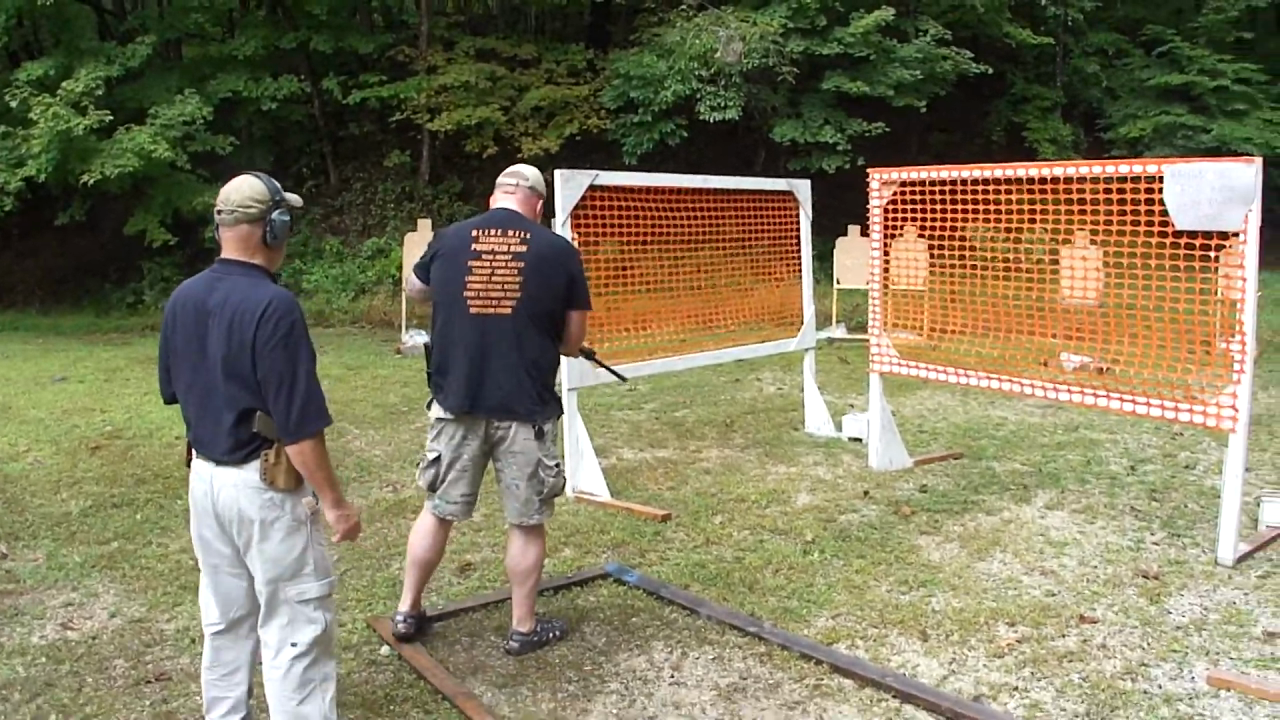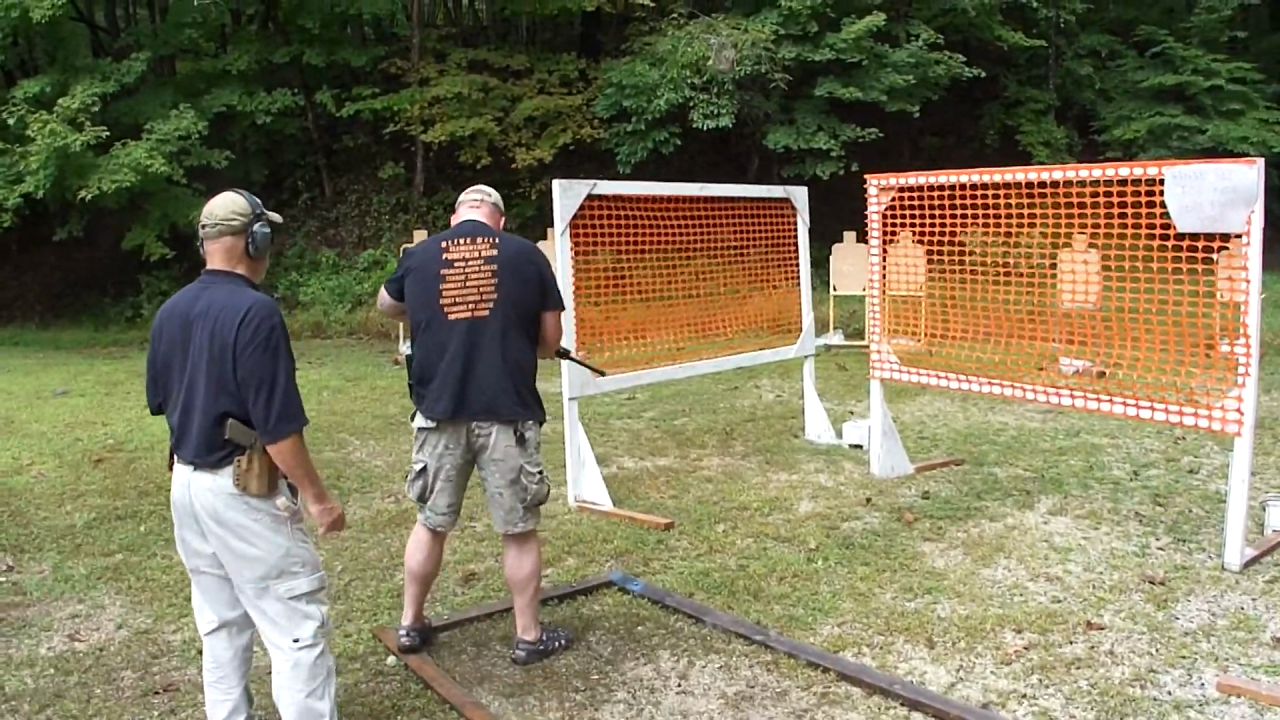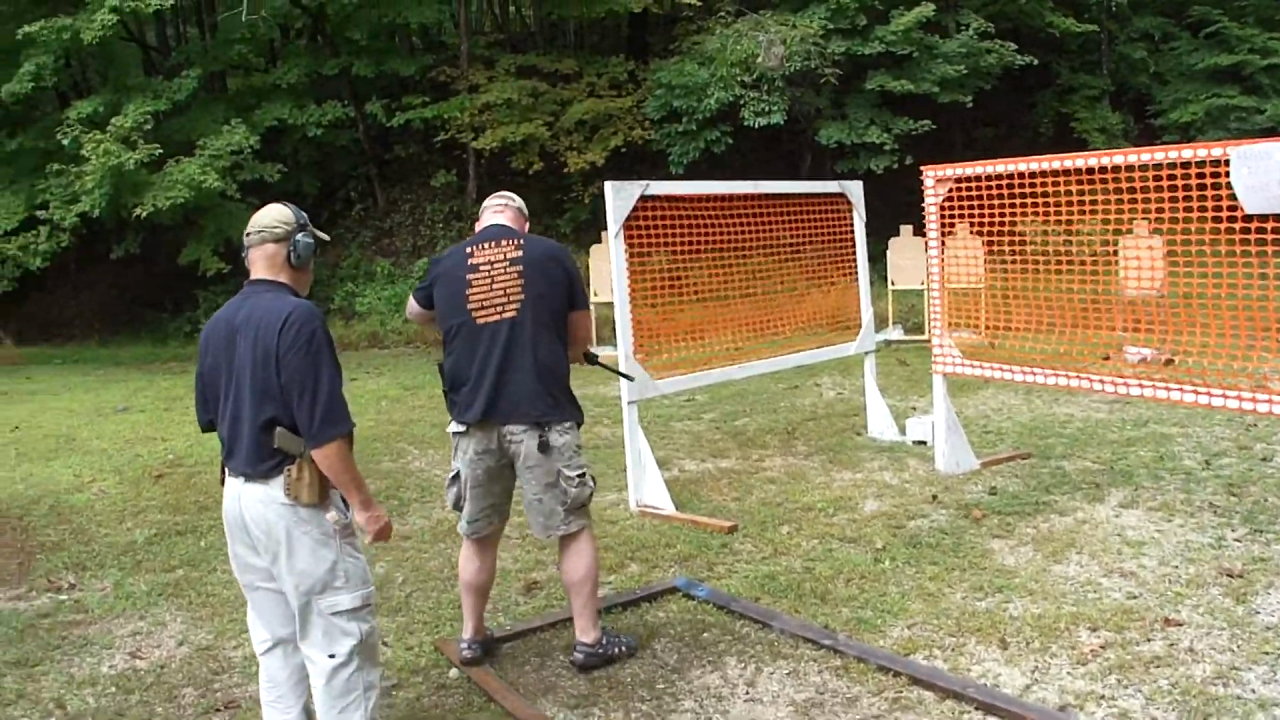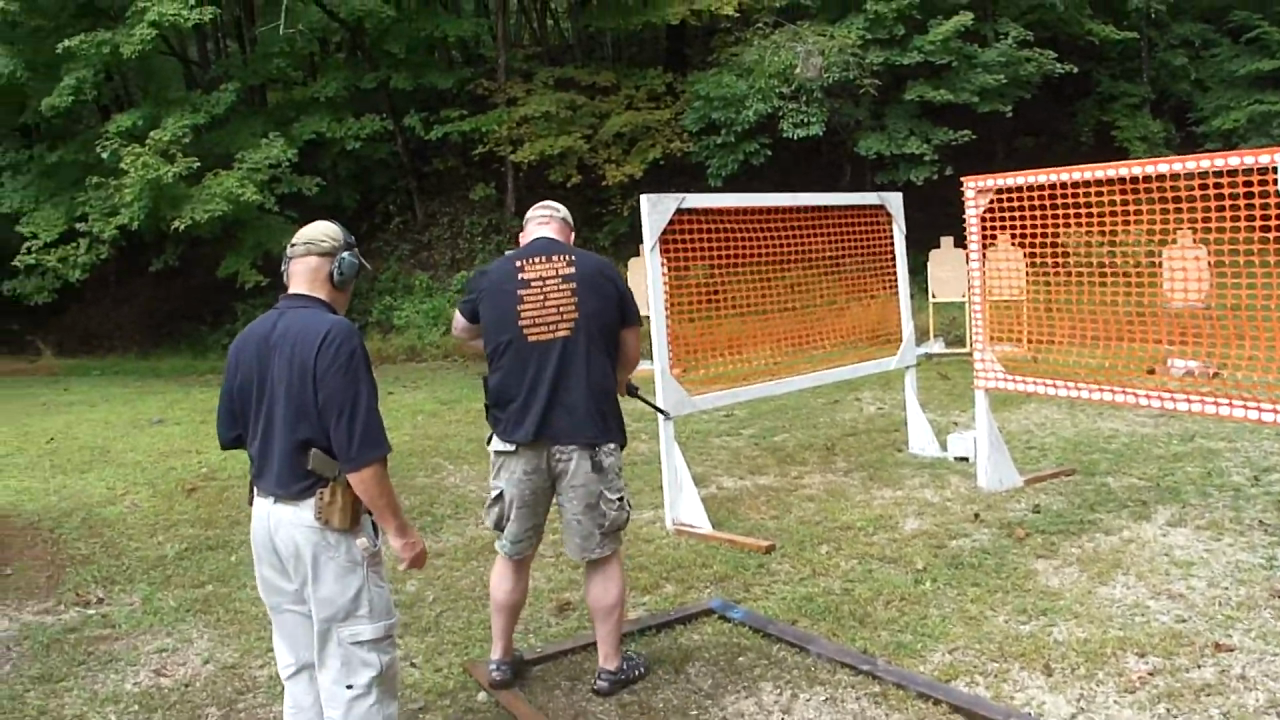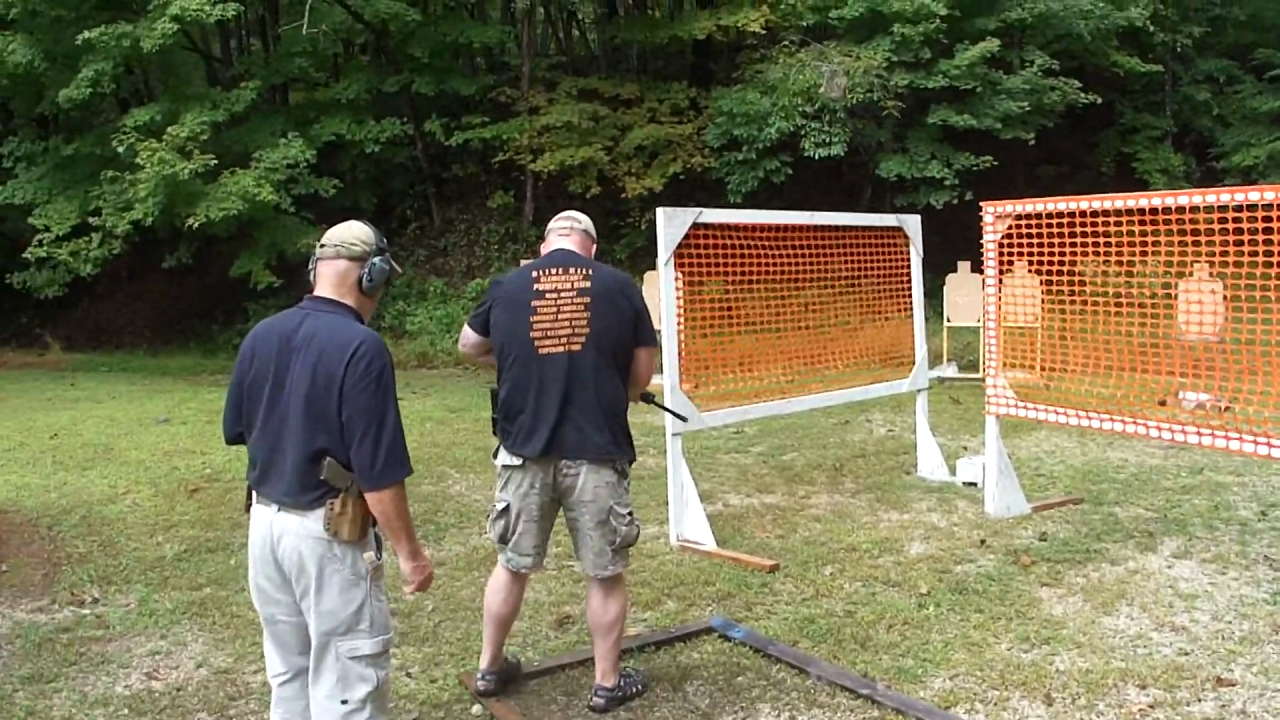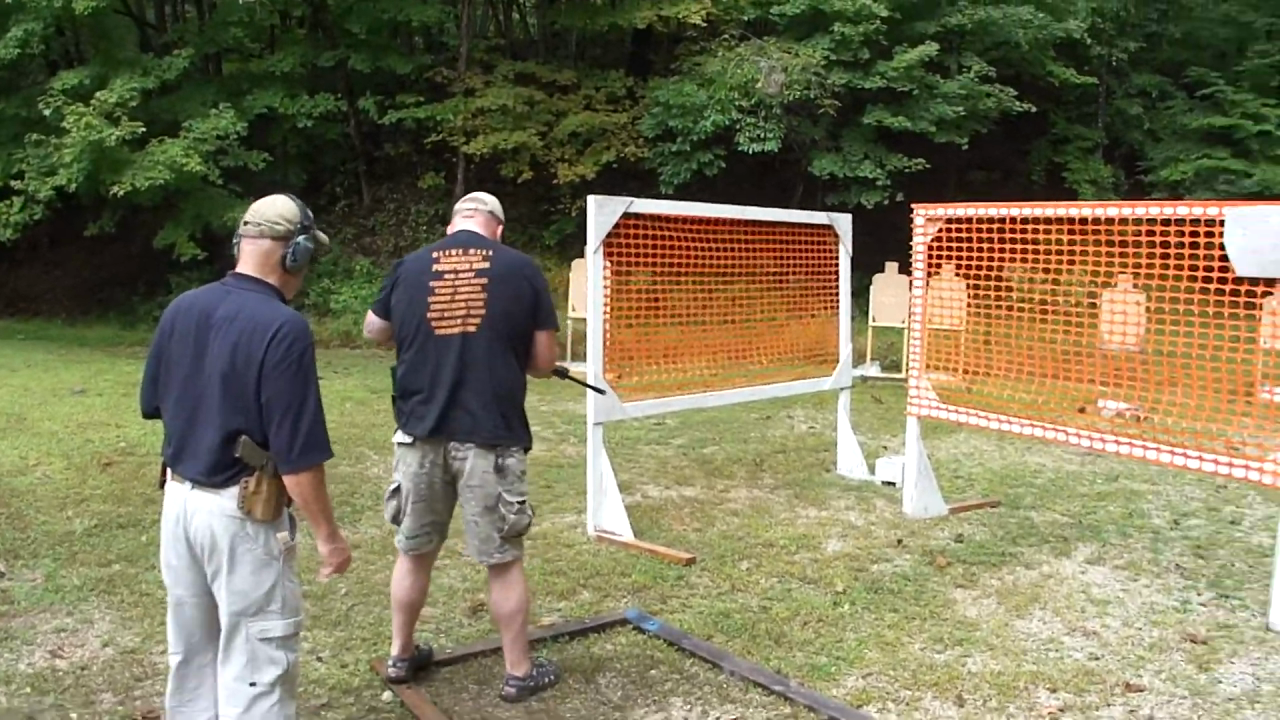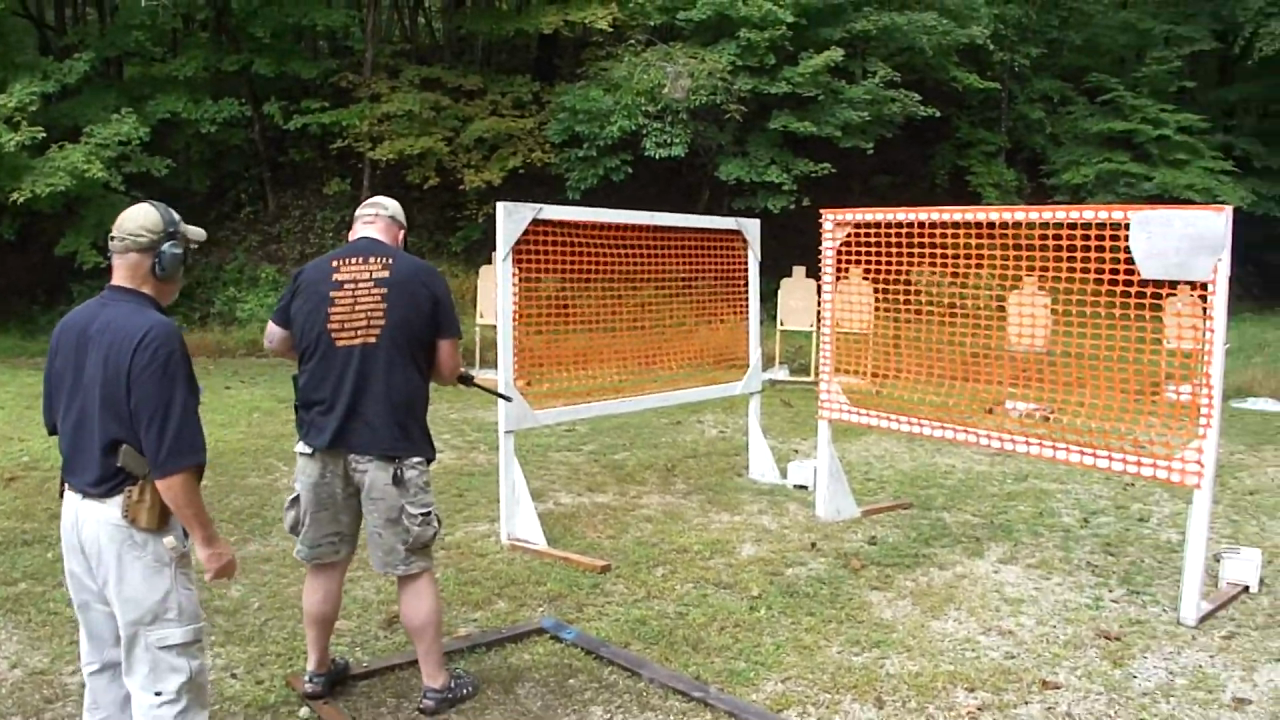
dt=0.3s
person 1, frame 1
left shoulder: (182, 299)
right shoulder: (274, 306)
left elbow: (173, 390)
right elbow: (299, 425)
right wrist: (334, 501)
left hip: (205, 478)
right hip: (265, 486)
left knee: (226, 618)
right knee: (297, 629)
person 1, frame 2
left shoulder: (170, 311)
right shoulder: (255, 311)
left elbow: (160, 401)
right elbow: (279, 426)
right wrist: (316, 496)
left hip: (187, 483)
right hip: (245, 491)
left knee: (220, 623)
right knee: (298, 624)
person 1, frame 3
left shoulder: (216, 325)
right shoulder: (297, 317)
left elbow: (210, 417)
right elbow: (325, 431)
right wrist: (362, 502)
left hip: (238, 497)
right hip: (296, 500)
left knee: (275, 638)
right knee: (341, 640)
person 1, frame 4
left shoulder: (246, 340)
right shoulder: (334, 334)
left elbow: (232, 435)
right elbow: (360, 453)
right wrist: (397, 529)
left hip: (266, 516)
right hip: (327, 522)
left knee: (299, 662)
right knee: (358, 667)
person 1, frame 5
left shoulder: (262, 334)
right shoulder: (361, 347)
left elbow: (236, 429)
right elbow: (379, 471)
right wrist: (409, 552)
left hip: (265, 520)
right hip: (327, 532)
left knee: (289, 671)
right knee: (348, 680)
person 1, frame 6
left shoulder: (182, 309)
right shoulder: (283, 328)
left elbow: (153, 403)
right elbow: (298, 454)
right wrist: (327, 534)
left hip: (179, 498)
right hip: (241, 512)
left knee: (192, 647)
right knee: (257, 662)
person 1, frame 7
left shoulder: (71, 325)
right shoulder: (154, 335)
right elbow: (171, 461)
right wrist: (207, 538)
left hip: (78, 512)
right hip: (134, 523)
left knee: (104, 663)
right knee: (168, 675)
person 2, frame 1
left shoulder: (448, 239)
right shoulder: (558, 250)
left elbow: (415, 288)
right elbow: (574, 338)
left hip: (455, 402)
right hip: (525, 407)
left knee: (438, 510)
right knee: (527, 521)
left ankle: (407, 612)
right ankle: (524, 628)
person 2, frame 2
left shoulder: (418, 255)
right shoulder: (527, 255)
left elbow: (386, 304)
right elbow: (550, 341)
left hip: (439, 411)
right hip: (507, 413)
left knee: (431, 522)
right knee: (519, 529)
left ankle: (410, 624)
right ankle: (530, 636)
person 2, frame 3
left shoulder: (446, 263)
right shoulder: (552, 255)
left elbow: (415, 314)
right elbow: (580, 338)
left hip: (474, 420)
right hip: (544, 417)
left knee: (478, 534)
right knee: (572, 529)
left ankle: (472, 638)
right ankle: (590, 639)
person 2, frame 4
left shoulder: (491, 276)
right shoulder: (602, 271)
left elbow: (461, 330)
right elbow: (629, 356)
left hip: (517, 437)
right hip: (589, 435)
left knee: (513, 552)
right knee: (602, 555)
left ankle: (501, 659)
right ankle: (611, 666)
person 2, frame 5
left shoulder: (506, 286)
right shoulder: (620, 286)
left elbow: (469, 346)
right elbow: (641, 378)
left hip: (524, 449)
right hip: (597, 451)
left knee: (512, 562)
right knee: (606, 571)
left ankle: (489, 667)
right ankle: (608, 682)
person 2, frame 6
left shoulder: (409, 267)
right shoulder: (523, 269)
left elbow: (374, 332)
right elbow: (544, 362)
left hip: (420, 432)
right hip: (492, 436)
left knee: (414, 548)
right knee: (504, 559)
left ankle: (401, 654)
right ankle: (519, 672)
person 2, frame 7
left shoulder: (309, 274)
right shoulder: (424, 276)
left elbow: (274, 343)
right elbow: (447, 370)
left hip: (322, 443)
right hip: (393, 447)
left knee: (323, 561)
right knee: (413, 568)
left ankle: (317, 669)
